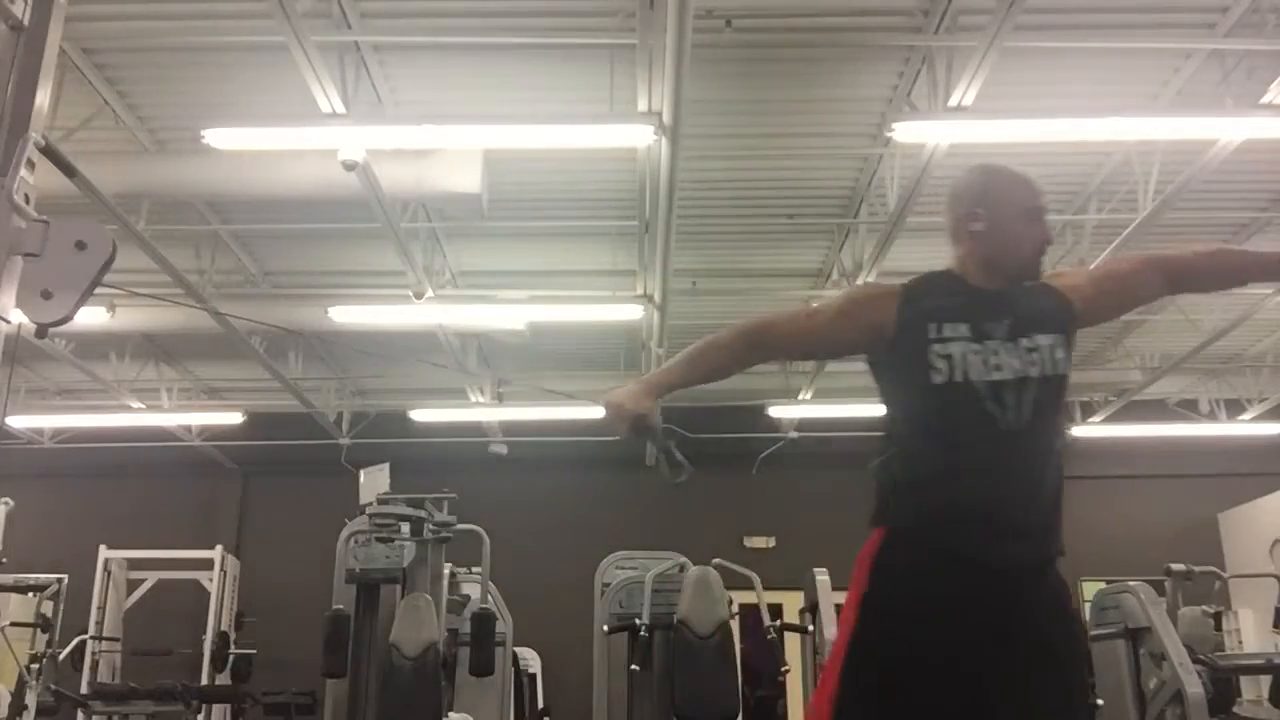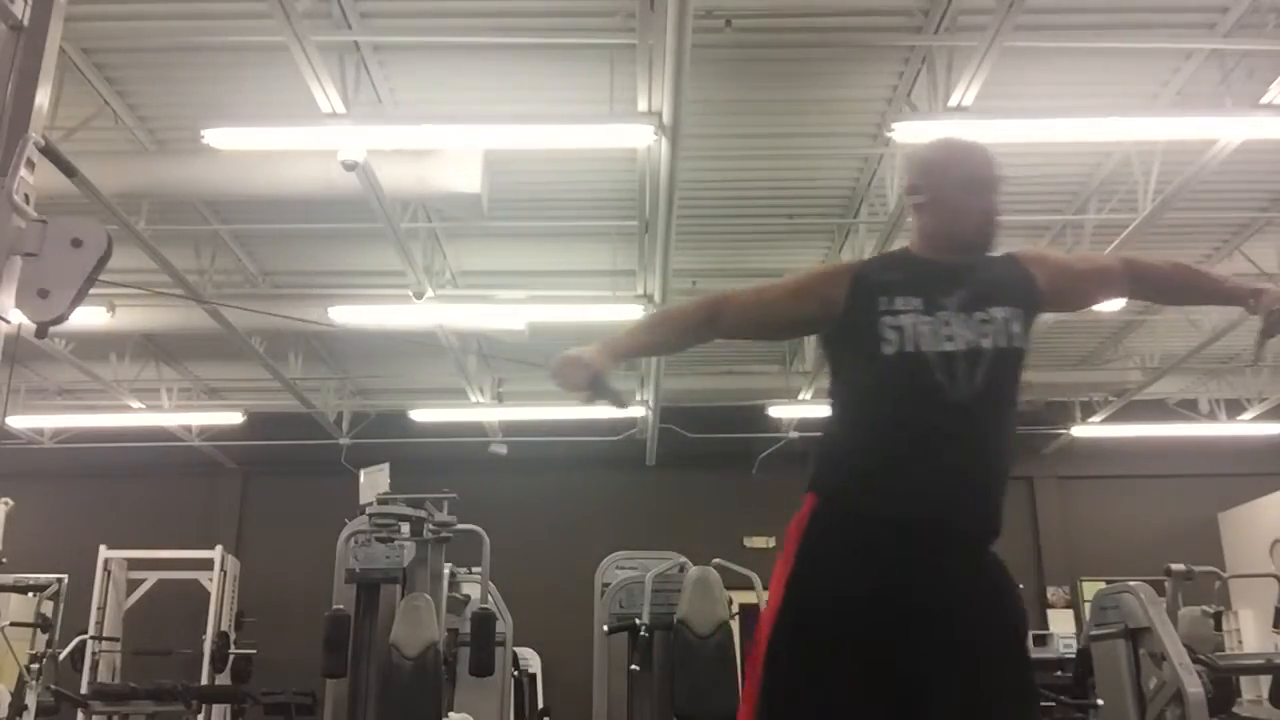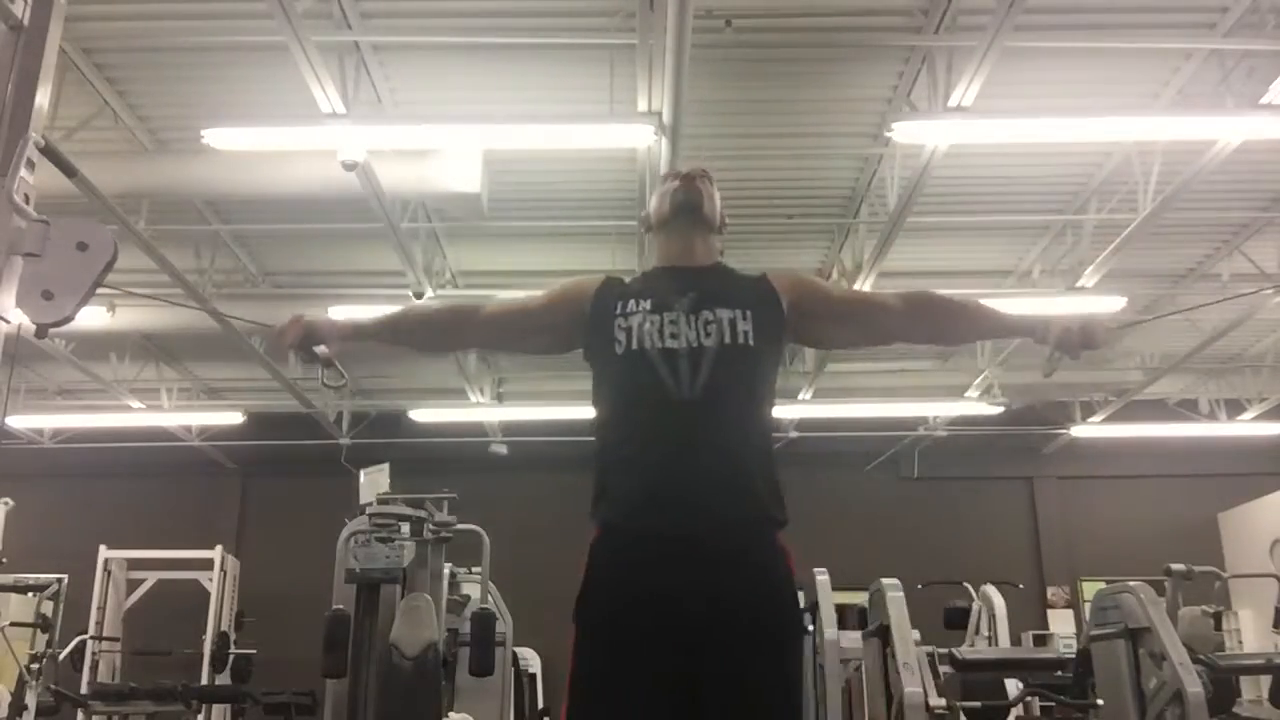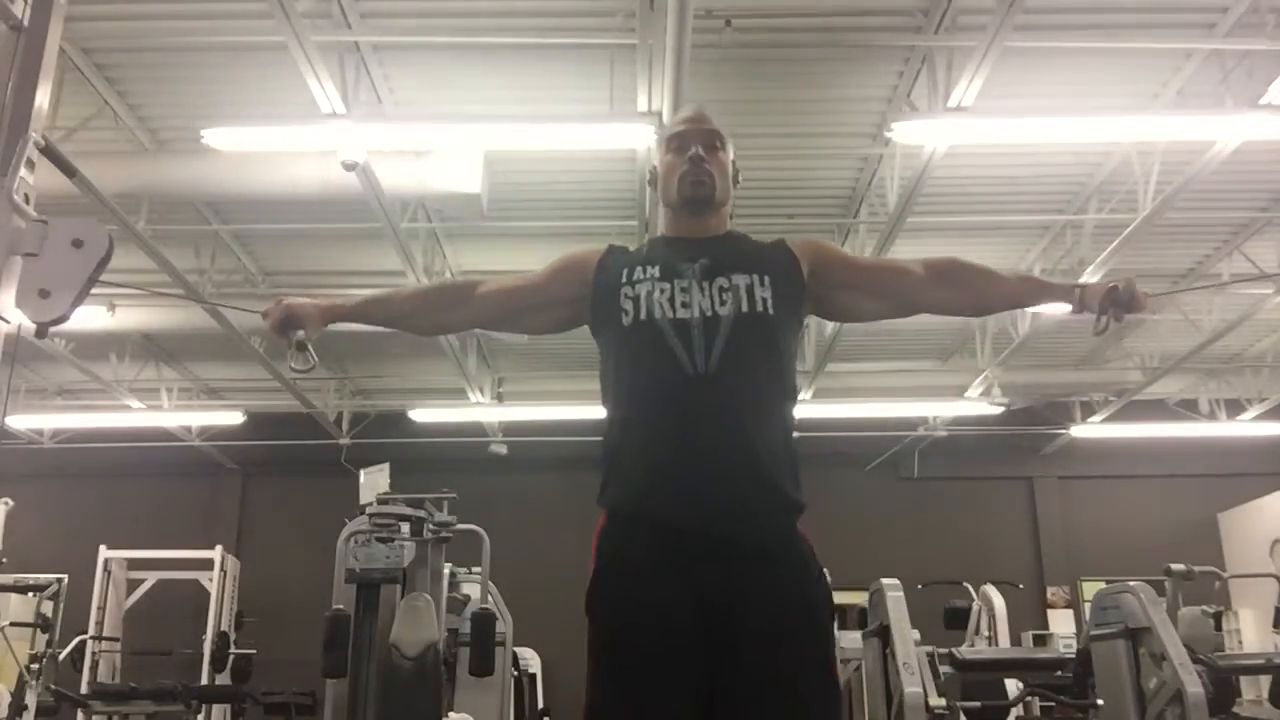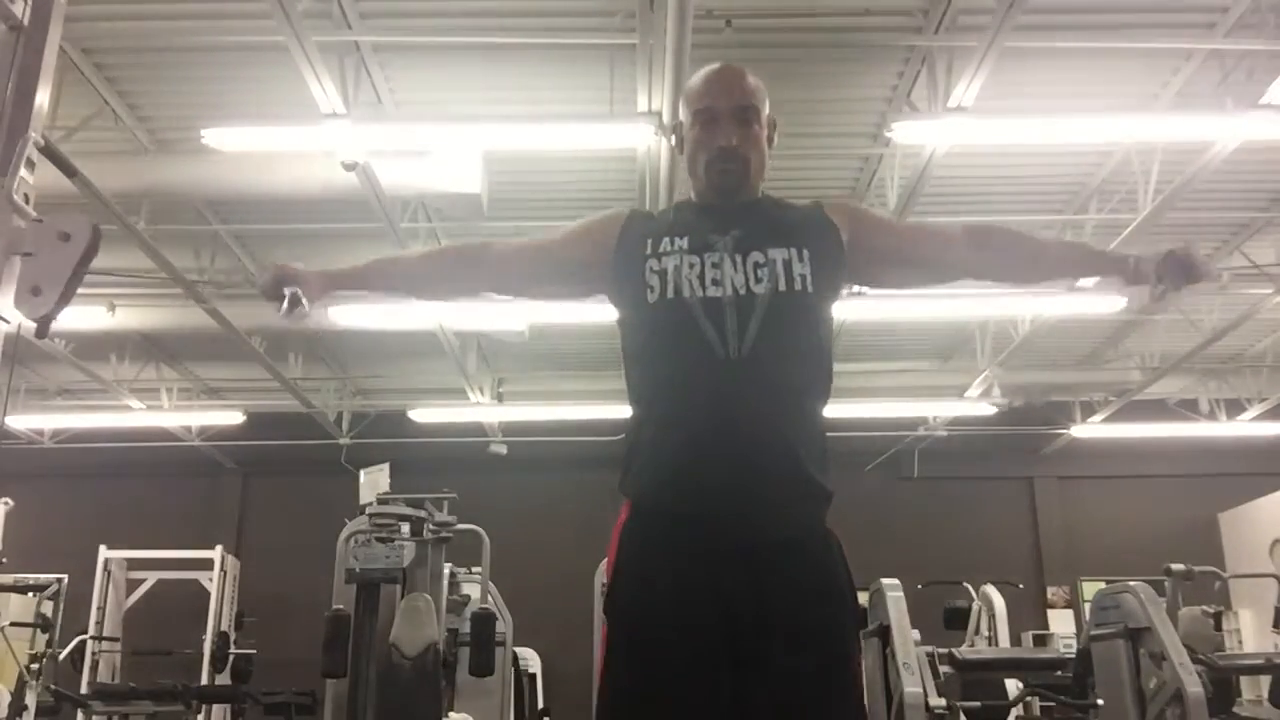
dt=1s
person 1, frame 1
left shoulder: (1061, 304)
right shoulder: (897, 310)
left elbow: (1173, 271)
right elbow: (765, 336)
right wrist: (651, 386)
left hip: (1026, 577)
right hip: (917, 570)
person 1, frame 2
left shoulder: (1021, 280)
right shoulder: (851, 289)
left elbow: (1131, 273)
right elbow: (720, 312)
right wrist: (607, 351)
left hip: (960, 555)
right hip: (845, 548)
person 1, frame 3
left shoulder: (772, 296)
right shoulder: (599, 302)
left elbow: (902, 313)
right elbow: (476, 321)
left wrist: (1036, 325)
right wrist: (348, 328)
left hip: (743, 562)
right hip: (631, 563)
person 1, frame 4
left shoulder: (792, 264)
right shoulder: (603, 273)
left elbow: (926, 282)
right elbow: (472, 301)
left wrist: (1067, 290)
right wrist: (334, 308)
left hip: (767, 550)
right hip: (645, 550)
person 1, frame 5
left shoulder: (827, 232)
right shoulder: (624, 240)
left elbow: (970, 246)
right elbow: (484, 261)
left wrist: (1124, 260)
right wrist: (333, 275)
left hip: (792, 544)
right hip: (667, 544)
